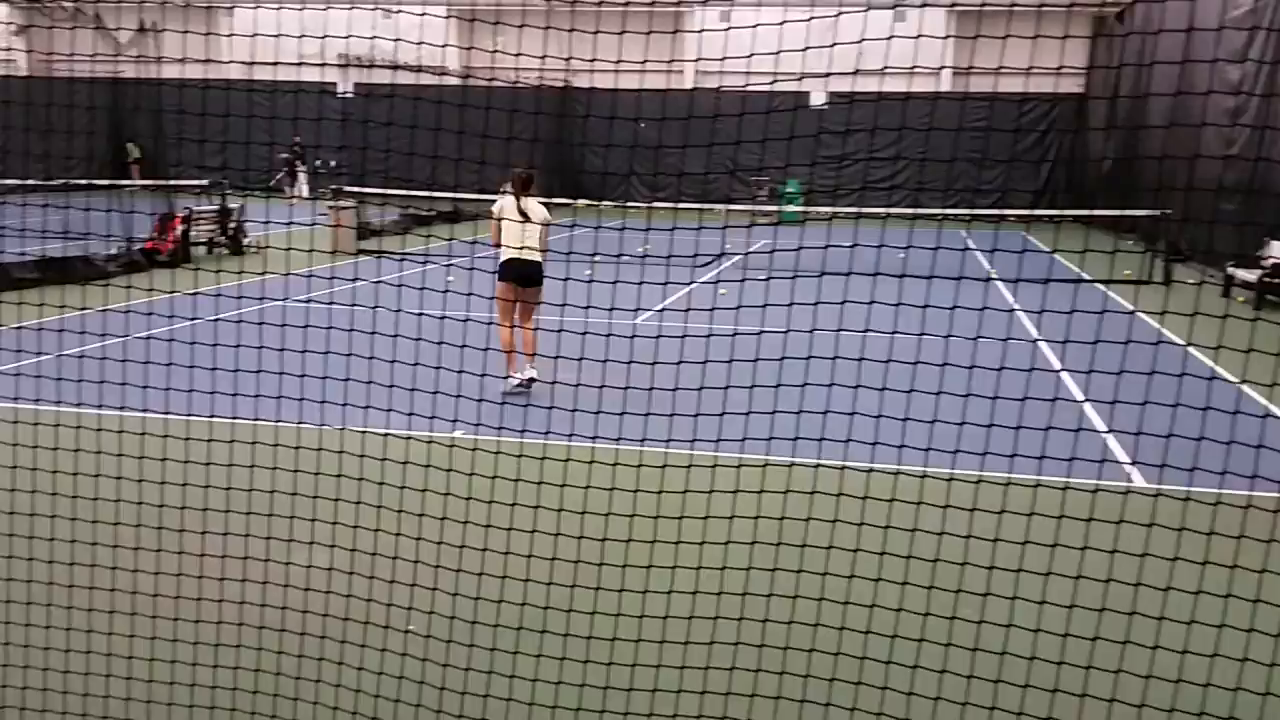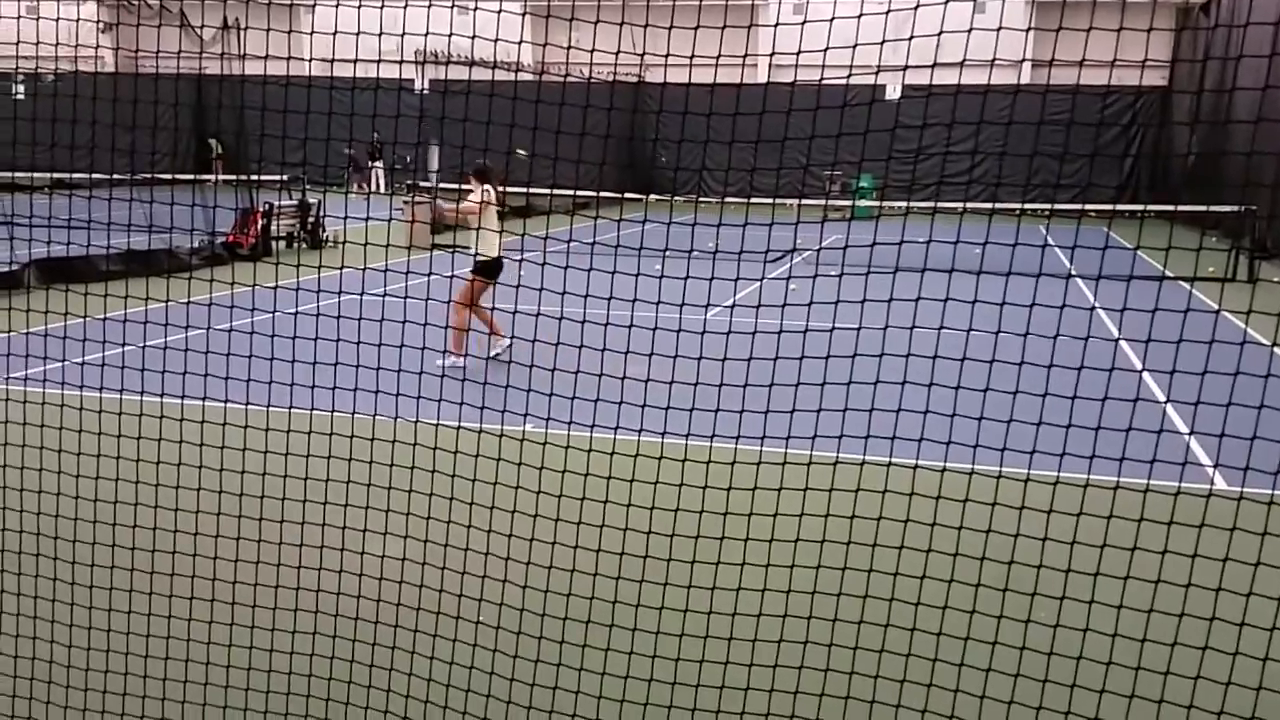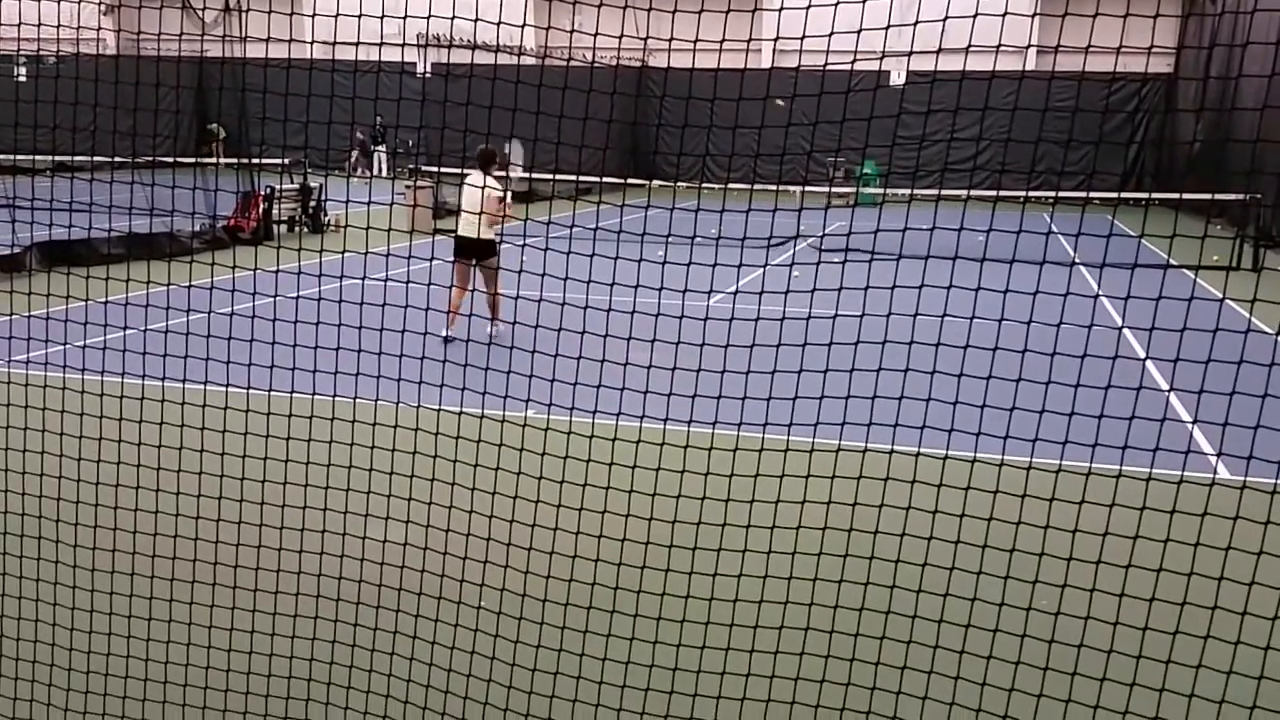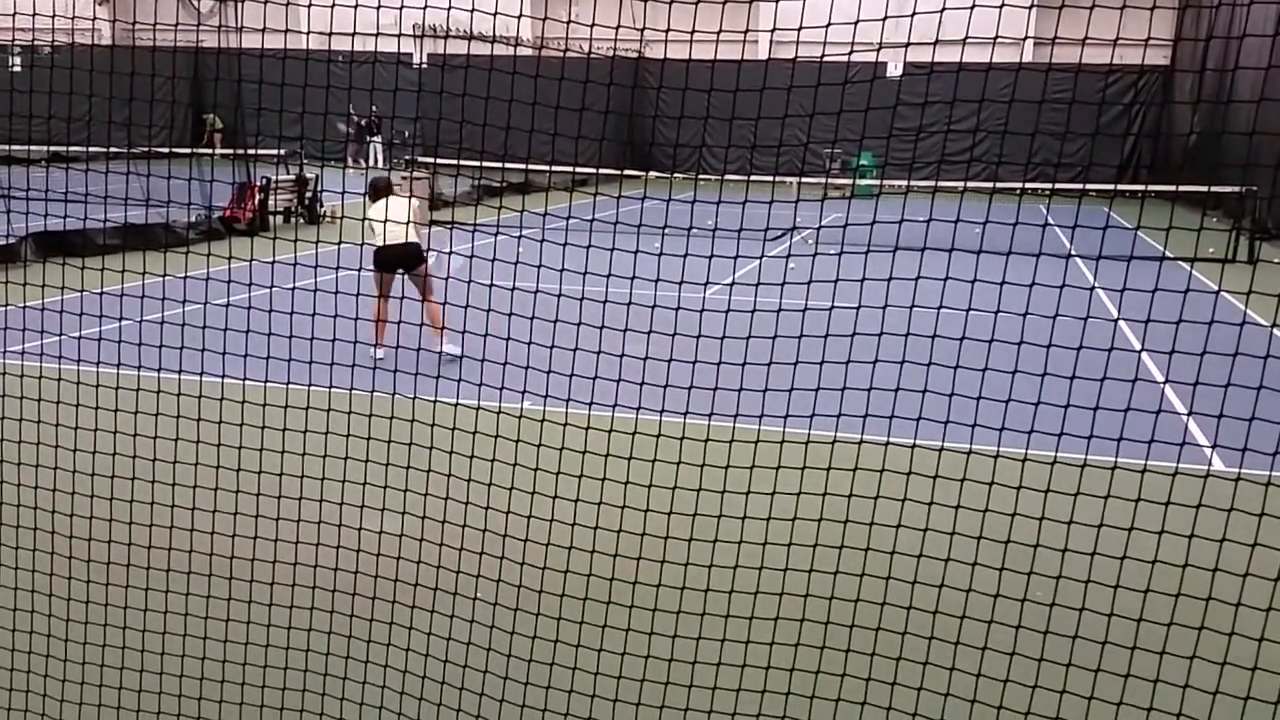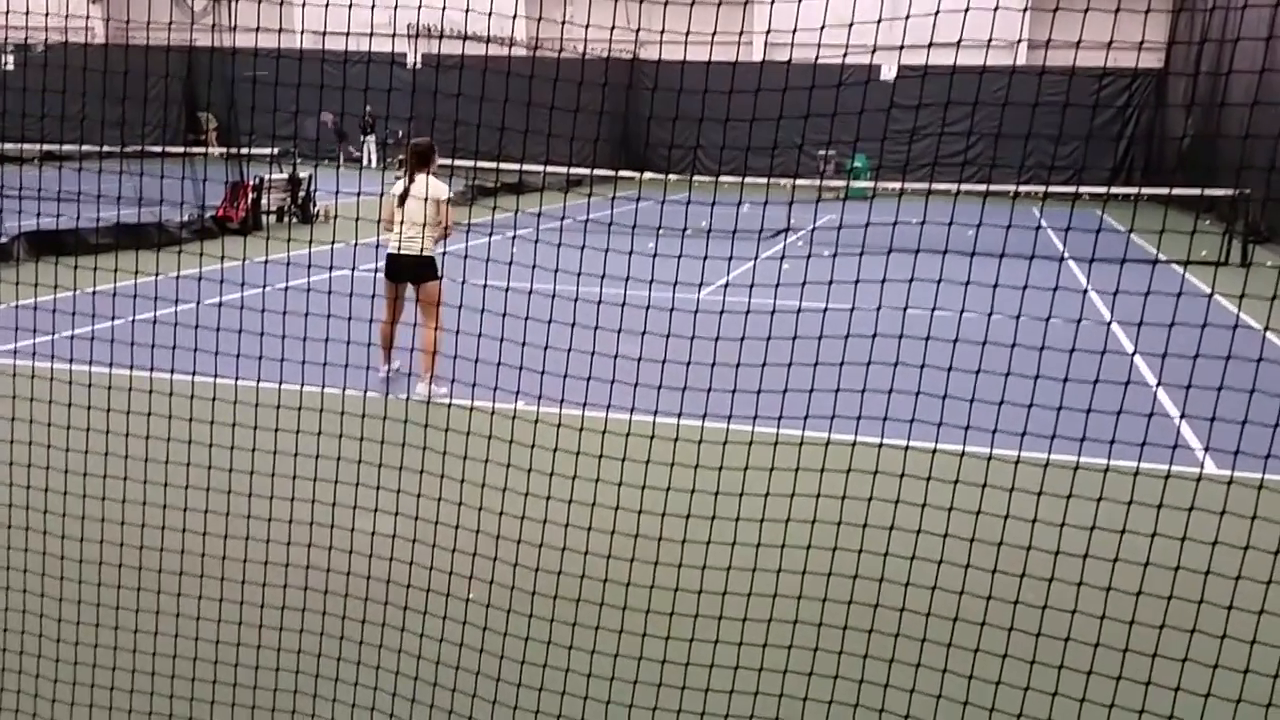
dt=1s
person 1, frame 1
left shoulder: (502, 203)
right shoulder: (541, 210)
left elbow: (495, 241)
left hip: (511, 264)
right hip: (535, 265)
left knee: (504, 322)
right knee: (526, 322)
left ankle: (513, 373)
right ankle: (529, 369)
person 1, frame 2
left shoulder: (486, 190)
right shoulder: (473, 195)
left elbow: (474, 209)
right elbow: (459, 215)
left wrist: (446, 207)
right wrist: (443, 209)
left hip: (488, 262)
right hip: (485, 260)
left knee: (459, 305)
right knee: (472, 304)
left ankle: (457, 355)
right ankle: (499, 339)
person 1, frame 3
left shoulder: (468, 178)
right shoulder: (494, 186)
right elbow: (492, 220)
right wrist: (505, 210)
left hip: (462, 238)
right hip: (484, 241)
left knee: (460, 287)
right knee: (492, 286)
left ankle: (448, 328)
right ankle: (494, 324)
person 1, frame 4
left shoulder: (371, 210)
right shoulder: (409, 200)
right elbow: (418, 229)
right wrist: (420, 255)
left hip: (383, 252)
right hip: (410, 248)
left knee: (382, 298)
right knee: (428, 297)
left ankle: (379, 347)
right ankle: (443, 342)
person 1, frame 5
left shoulder: (398, 186)
right shoulder: (439, 188)
left elbow: (385, 224)
right elbow: (446, 230)
left hip: (395, 257)
right hip: (421, 260)
left knee: (392, 312)
right knee: (431, 322)
left ankle: (386, 365)
right ankle: (427, 382)
